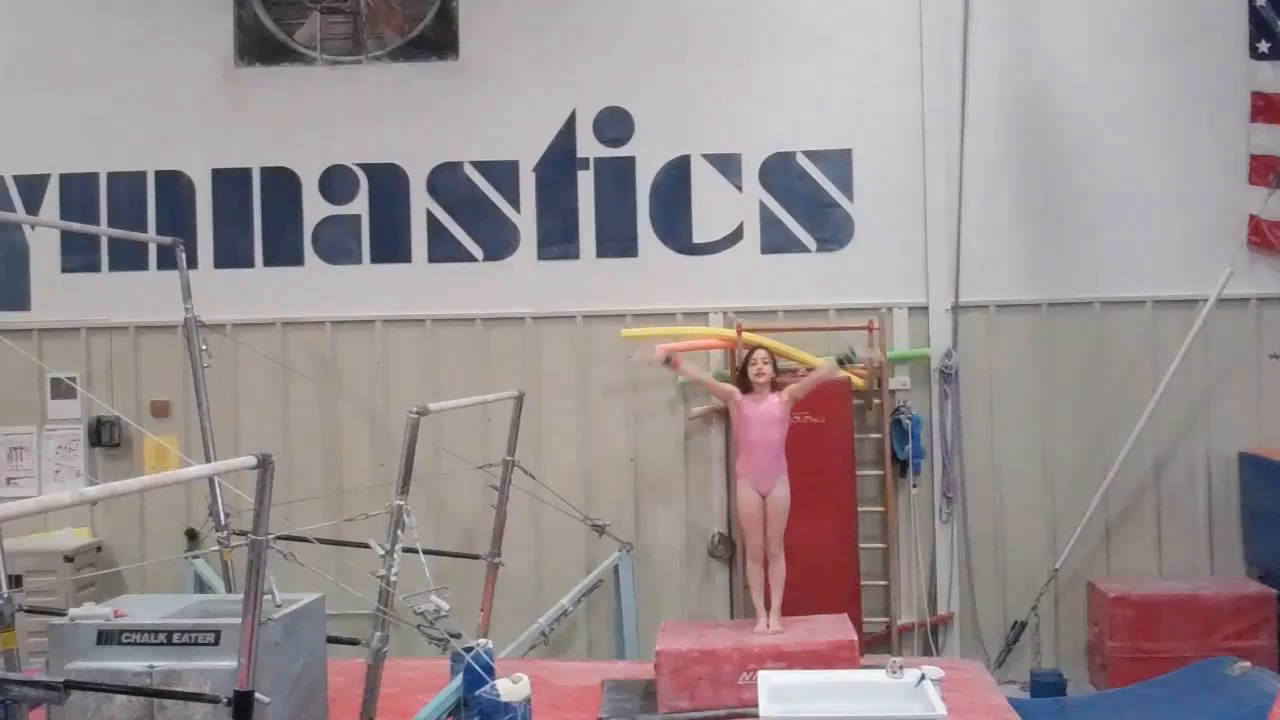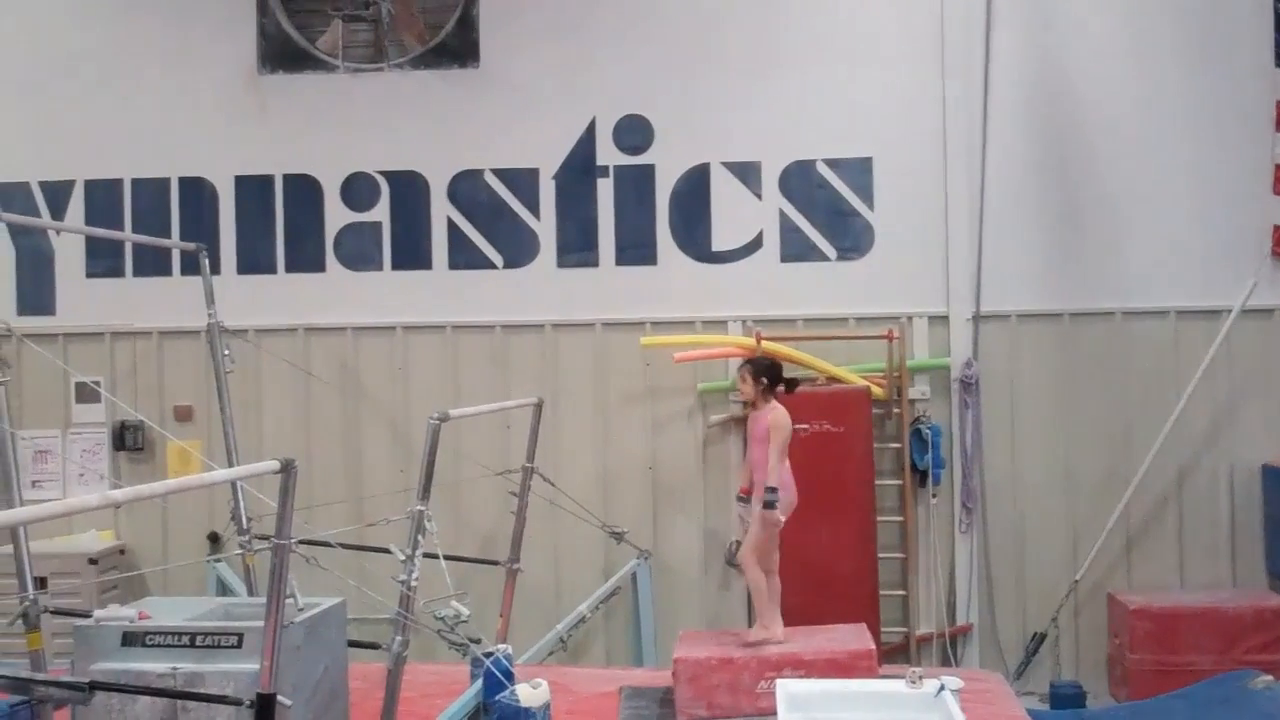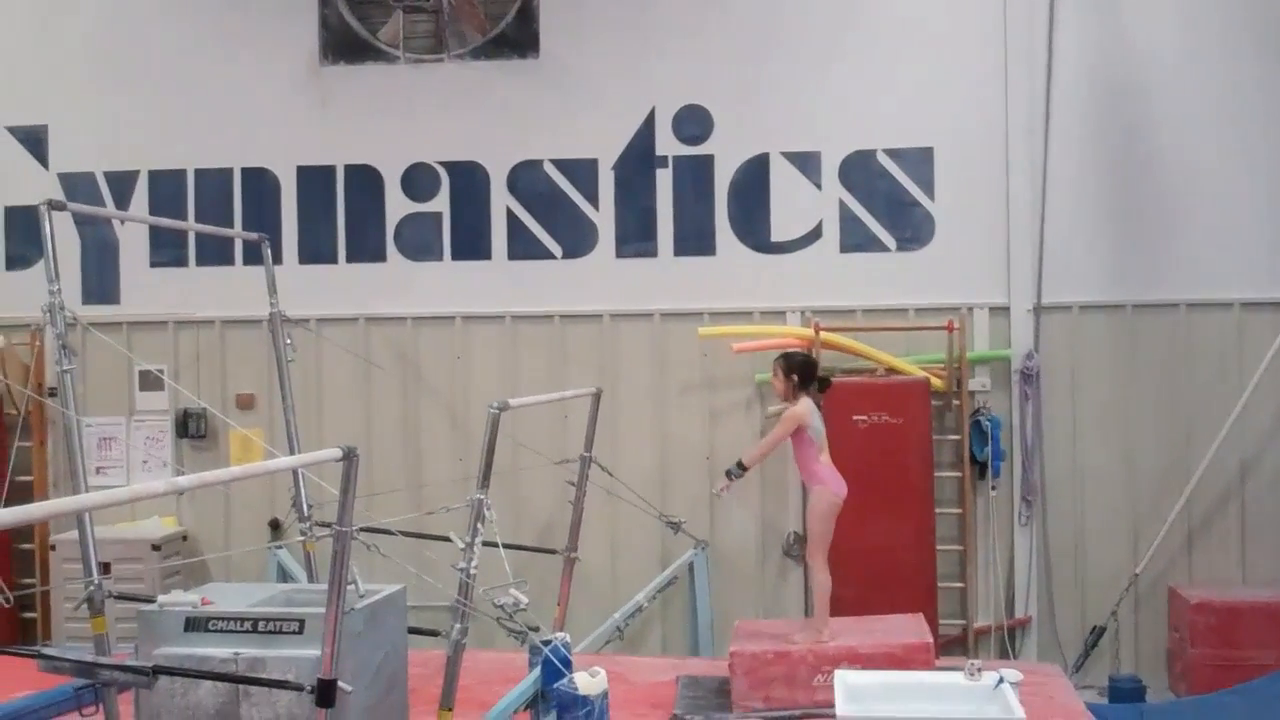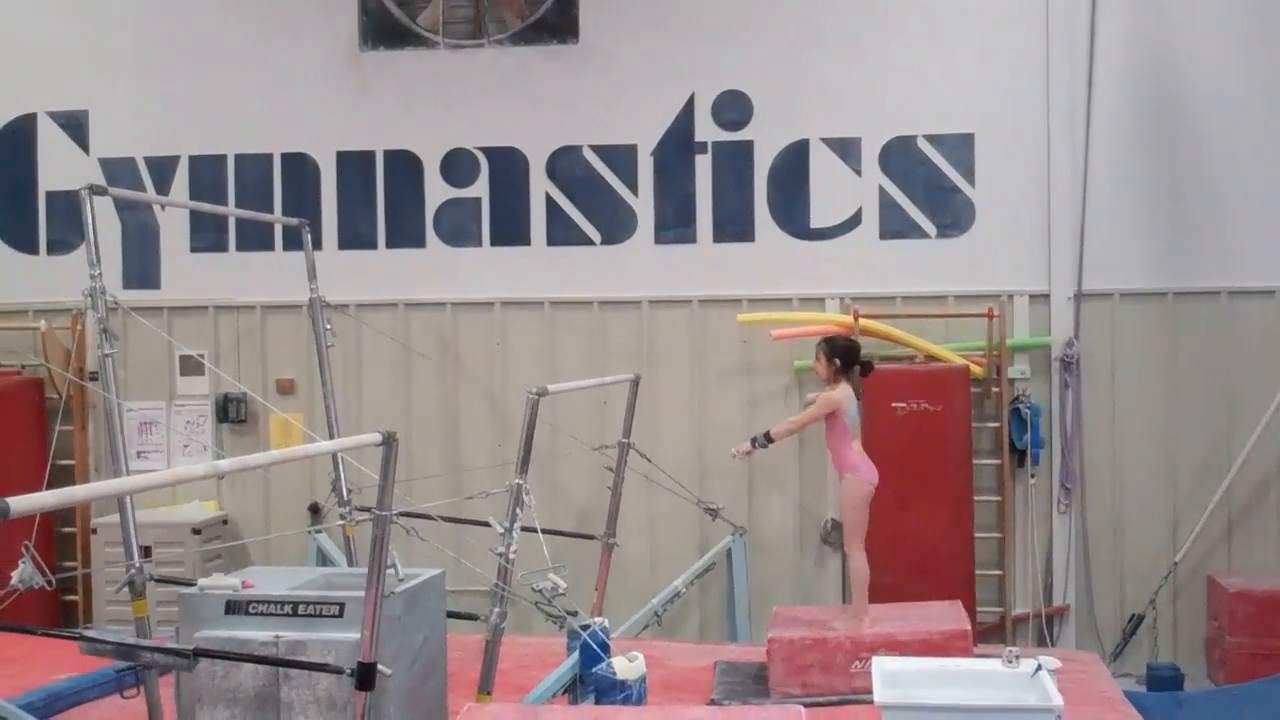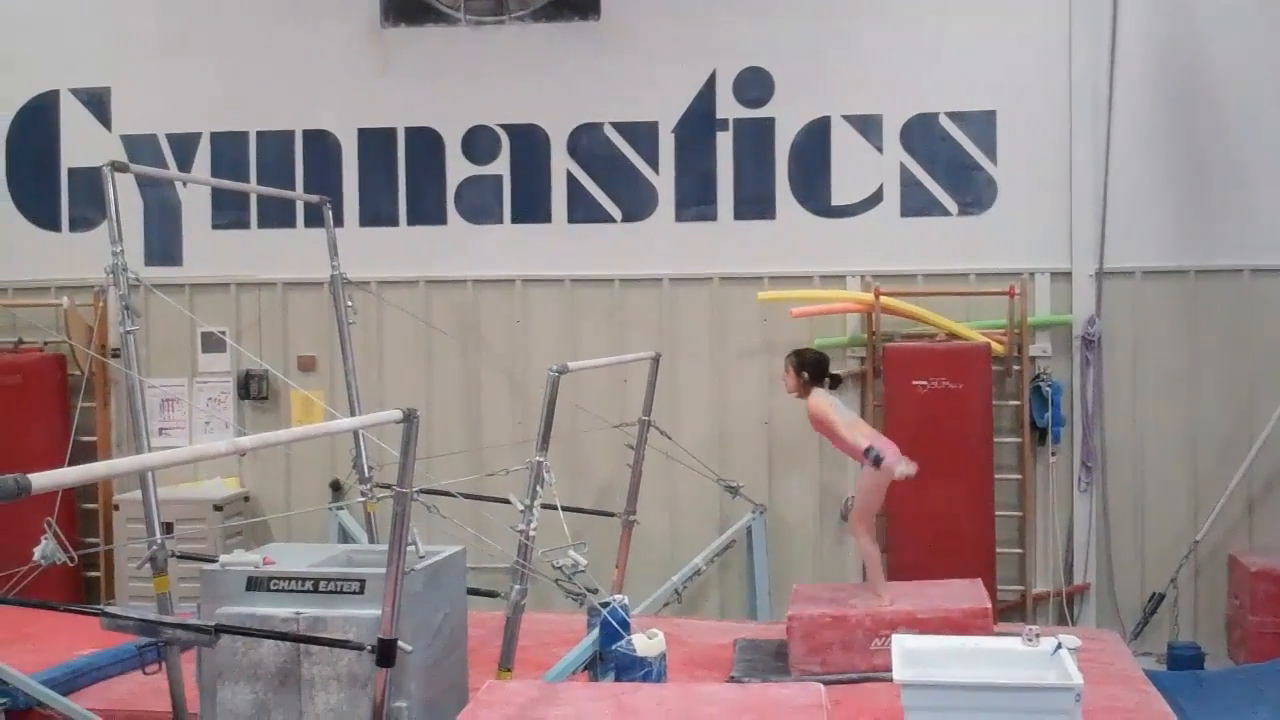
dt=1s
person 1, frame 1
left shoulder: (784, 399)
right shoulder: (736, 398)
left elbow: (816, 376)
right elbow: (703, 377)
left wrist: (846, 359)
right wrist: (671, 360)
left hip: (777, 480)
right hip: (747, 481)
left knee: (775, 550)
right knee: (753, 551)
left ankle: (775, 614)
right ankle: (760, 615)
person 1, frame 2
left shoulder: (777, 415)
right shoulder: (754, 415)
left elbow: (774, 461)
left wrist: (770, 503)
right wrist: (744, 498)
left hip: (778, 493)
right hip: (762, 494)
left knee: (747, 556)
right knee: (768, 563)
left ankle: (766, 624)
right ankle: (775, 626)
person 1, frame 3
left shoulder: (797, 411)
right shoulder: (804, 407)
left elbow: (764, 448)
right elbow: (768, 447)
left wrist: (731, 474)
right wrist: (736, 473)
left hip: (824, 487)
right hip: (823, 486)
left knee: (816, 559)
right knee: (816, 559)
left ankle: (818, 628)
right ankle: (818, 625)
person 1, frame 4
left shoulder: (834, 396)
right shoulder: (842, 392)
left elbow: (795, 424)
right elbow: (798, 423)
left wrist: (754, 442)
right wrist: (759, 441)
left hip: (856, 475)
right hip: (856, 474)
left knee: (854, 546)
right knee: (852, 546)
left ankle: (859, 616)
right ankle: (857, 612)
person 1, frame 5
left shoulder: (815, 403)
right shoulder: (823, 397)
left elbow: (847, 435)
left wrist: (878, 460)
left hip: (881, 460)
right hip: (883, 456)
left knee: (859, 525)
right knee: (862, 525)
left ankle: (880, 594)
right ankle: (879, 590)
